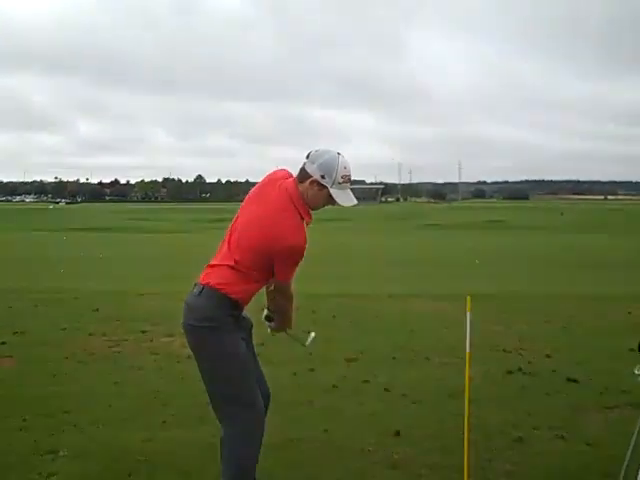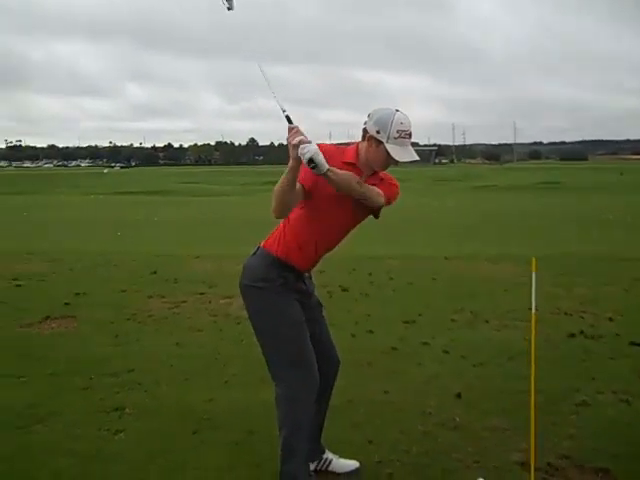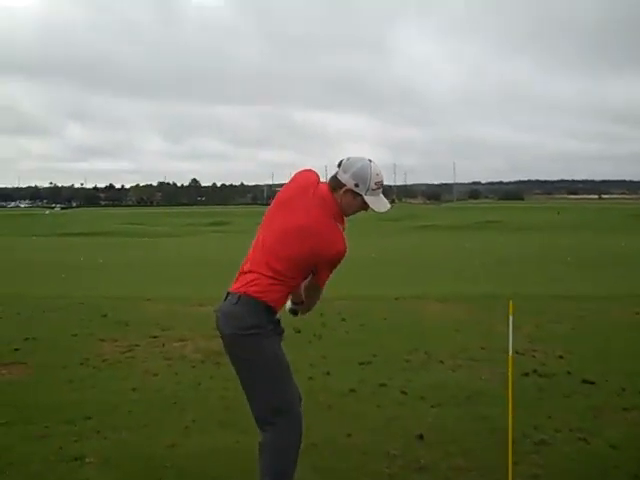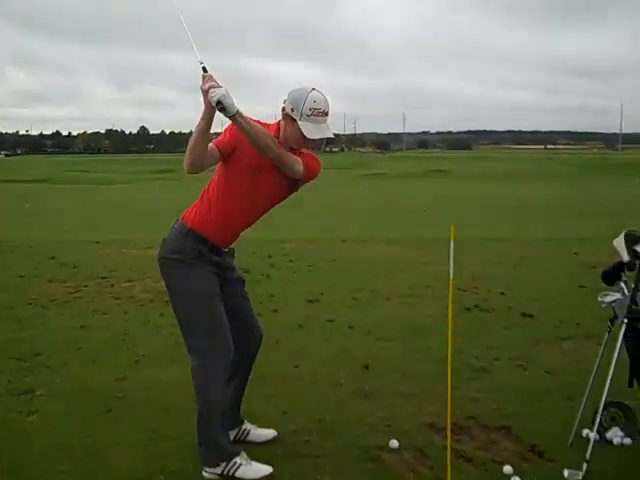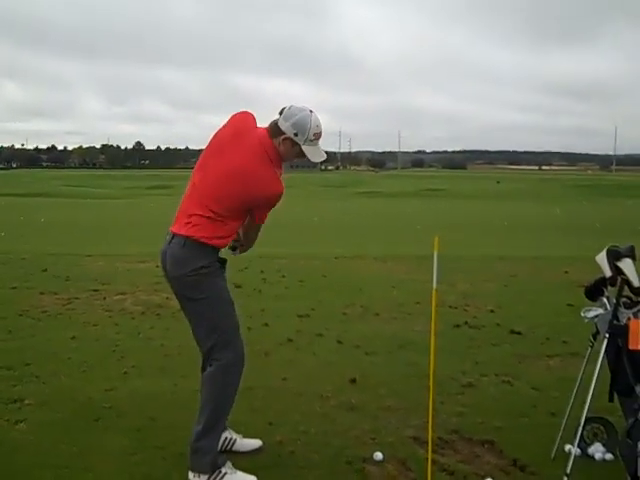
dt=1s
person 1, frame 1
left shoulder: (278, 180)
right shoulder: (292, 236)
right elbow: (281, 293)
left wrist: (273, 306)
right wrist: (283, 320)
left hip: (220, 308)
right hip: (213, 314)
left knee: (257, 399)
right knee: (244, 414)
person 1, frame 2
left shoulder: (387, 188)
right shoulder: (325, 154)
left elbow: (357, 190)
right elbow: (280, 211)
left wrist: (322, 167)
right wrist: (295, 162)
left hip: (299, 277)
right hip: (268, 275)
left knee: (326, 365)
right knee: (299, 377)
person 1, frame 3
left shoulder: (305, 180)
right shoulder: (333, 243)
right elbow: (312, 293)
right wrist: (304, 302)
left hip: (238, 307)
right hip: (251, 320)
left knee: (287, 406)
right knee: (284, 422)
person 1, frame 4
left shoulder: (309, 165)
right shoulder: (243, 129)
left elbow: (272, 152)
right elbow: (192, 165)
left wrist: (234, 112)
right wrist: (209, 112)
left hip: (220, 254)
right hip: (186, 249)
left knee: (247, 338)
right knee: (214, 350)
left ankle: (229, 423)
person 1, frame 5
left shoulder: (241, 123)
right shoulder: (270, 186)
right elbow: (249, 234)
right wrist: (240, 245)
left hip: (175, 249)
right hip: (197, 259)
left knee: (216, 347)
right knee: (227, 356)
left ankle: (213, 431)
